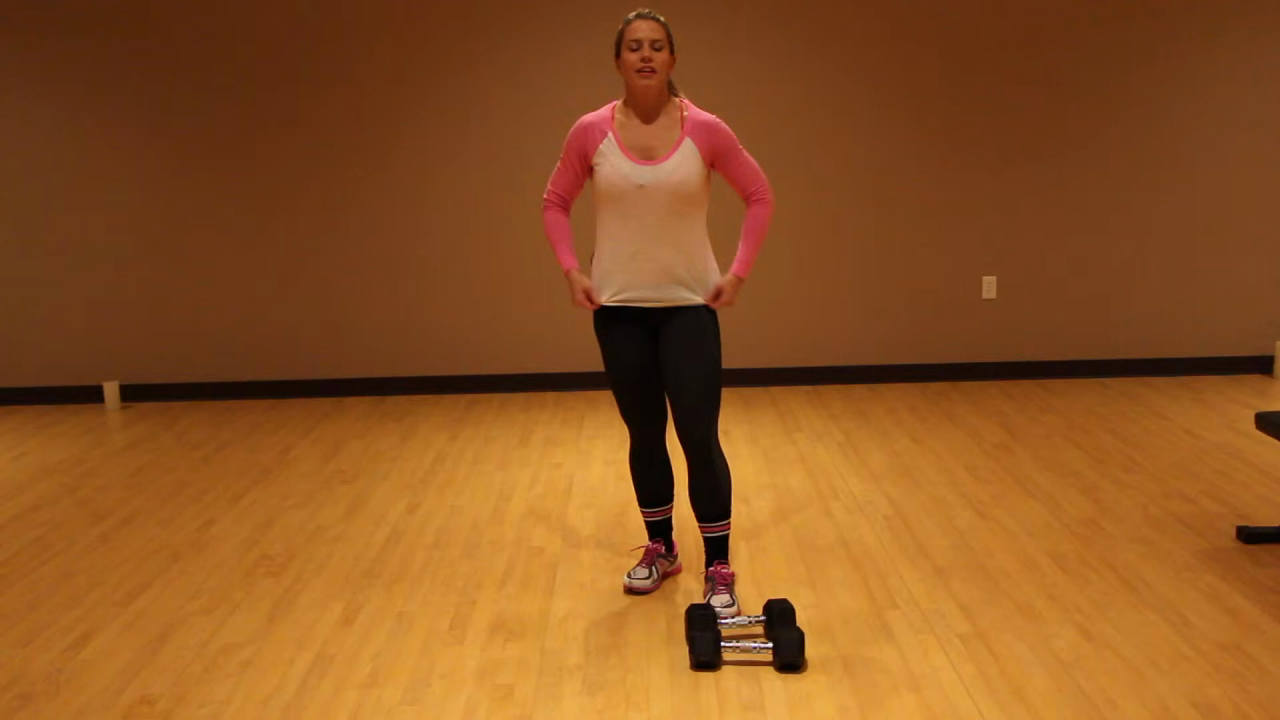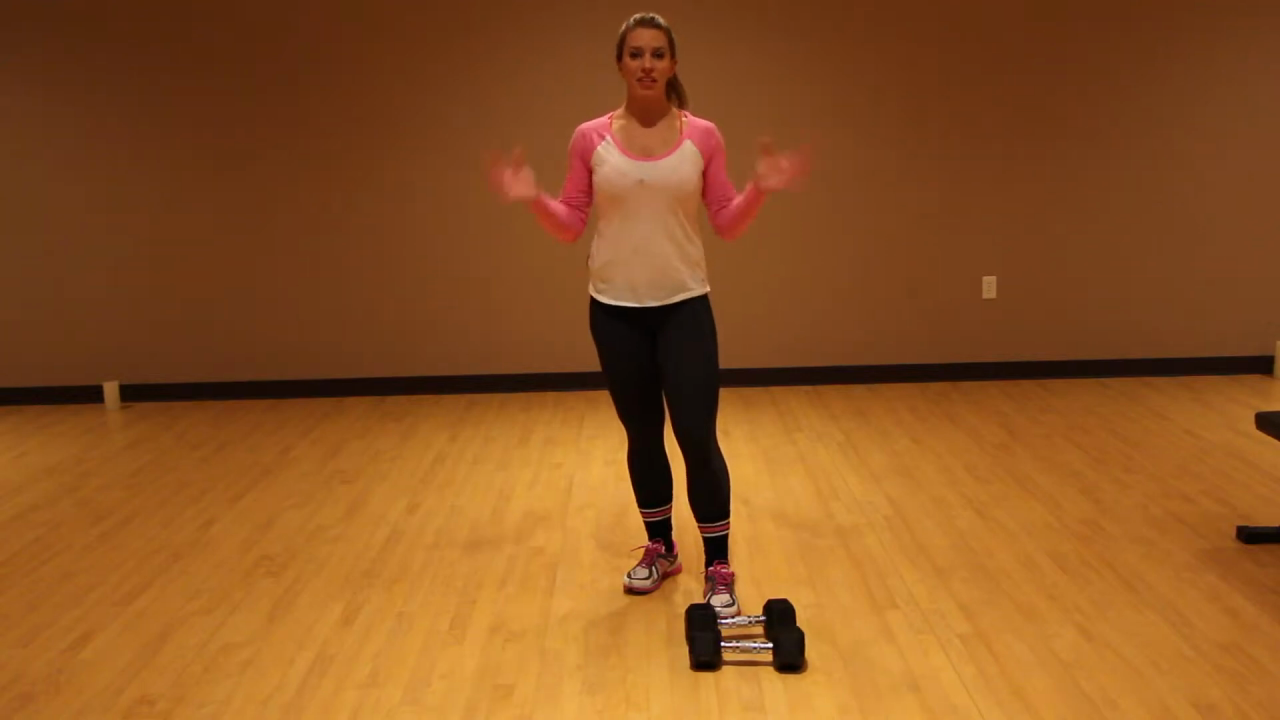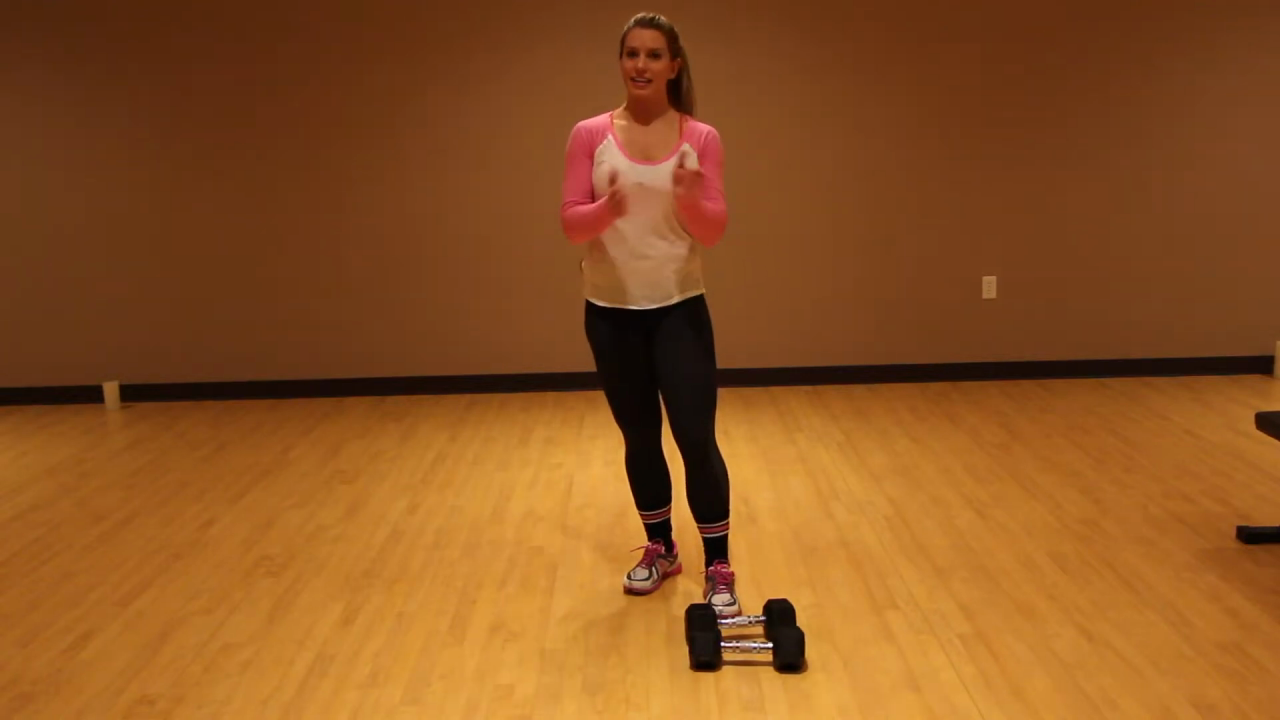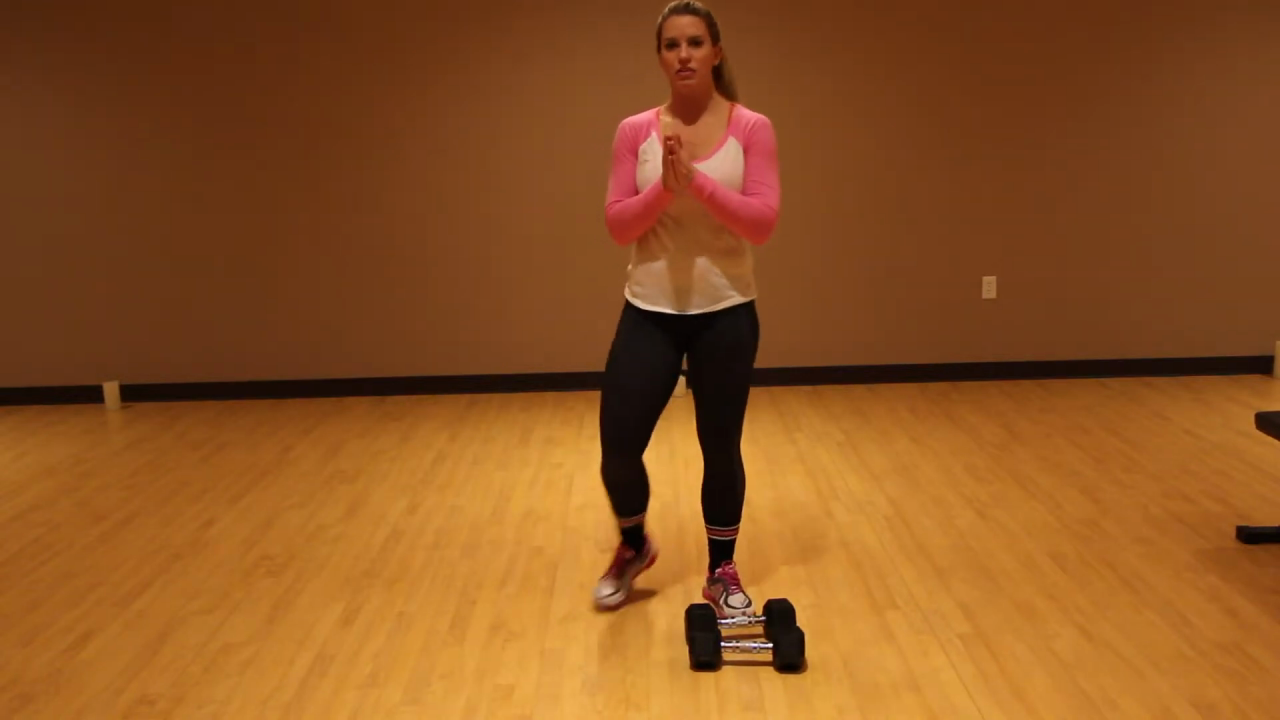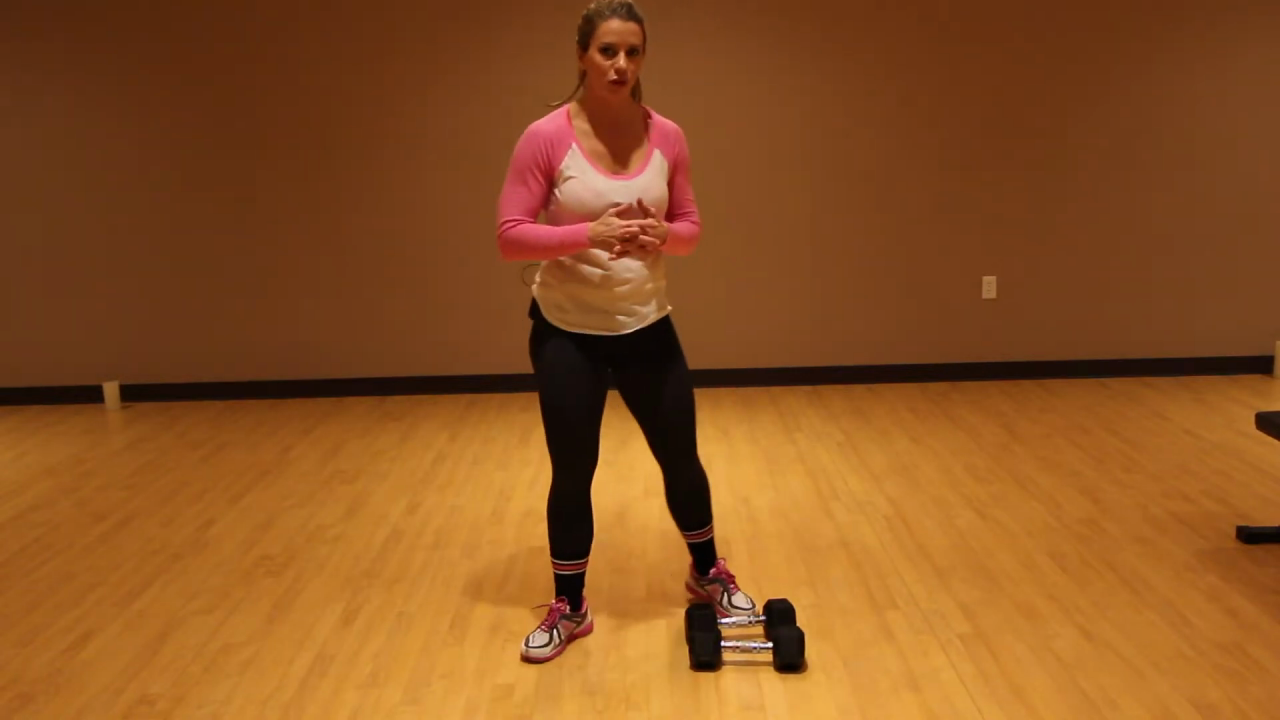
dt=1s
person 1, frame 1
left shoulder: (705, 129)
right shoulder: (590, 131)
left elbow: (759, 195)
right elbow: (554, 203)
left wrist: (739, 271)
right wrist: (571, 270)
left hip: (688, 305)
right hip: (619, 308)
left knee: (699, 438)
right knee: (644, 436)
left ankle: (718, 568)
right ankle: (660, 549)
person 1, frame 2
left shoulder: (704, 136)
right shoulder: (590, 138)
left elbow: (725, 222)
right elbow: (571, 222)
left wrist: (761, 192)
right wrist: (534, 200)
left hip: (684, 306)
right hip: (615, 309)
left knee: (698, 438)
right knee: (643, 435)
left ankle: (718, 568)
right ankle: (660, 549)
person 1, frame 3
left shoulder: (702, 138)
right shoulder: (589, 134)
left elbow: (714, 230)
right elbow: (571, 223)
left wrist: (691, 200)
right wrist: (609, 208)
left hip: (679, 306)
right hip: (612, 309)
left knee: (697, 438)
right knee: (640, 437)
left ankle: (718, 568)
right ankle: (660, 549)
person 1, frame 4
left shoulder: (751, 130)
right shoulder: (634, 132)
left elbow: (764, 222)
right elbow: (619, 226)
left wrist: (701, 182)
right wrist: (664, 186)
left hip: (724, 312)
right hip: (648, 312)
left knee: (720, 450)
right knee: (617, 445)
left ankle: (722, 575)
right ankle: (634, 546)
person 1, frame 5
left shoulder: (666, 136)
right shoulder: (545, 138)
left elbow: (690, 228)
right elbow: (510, 236)
left wrist: (657, 233)
right wrist: (588, 234)
left hip: (647, 326)
right hip: (566, 330)
left knee: (681, 459)
right knee: (572, 472)
left ankle: (708, 573)
right ankle: (569, 608)
